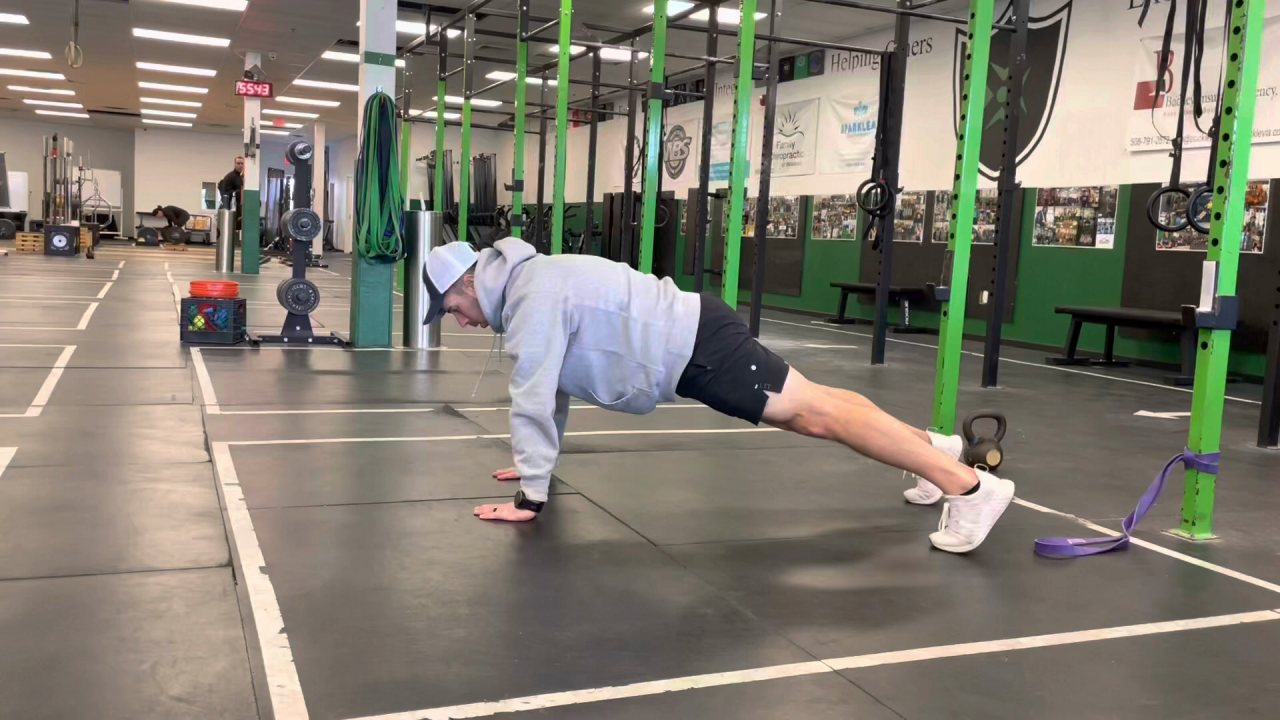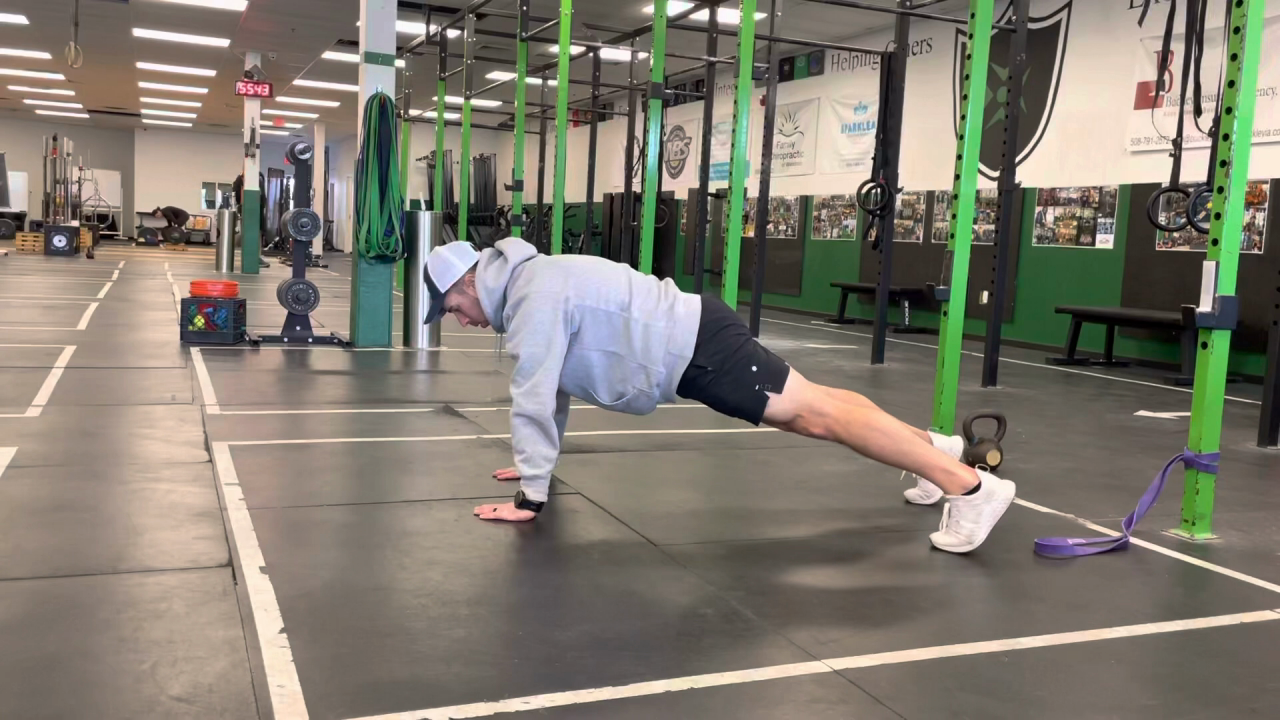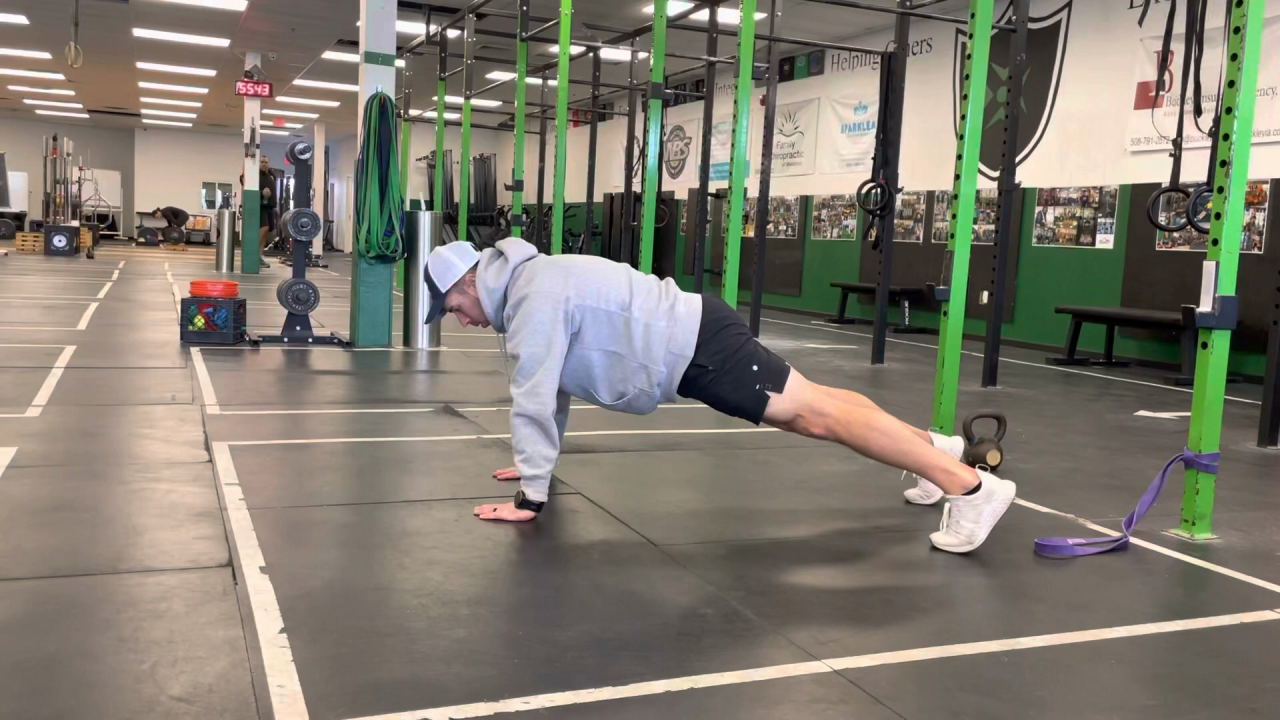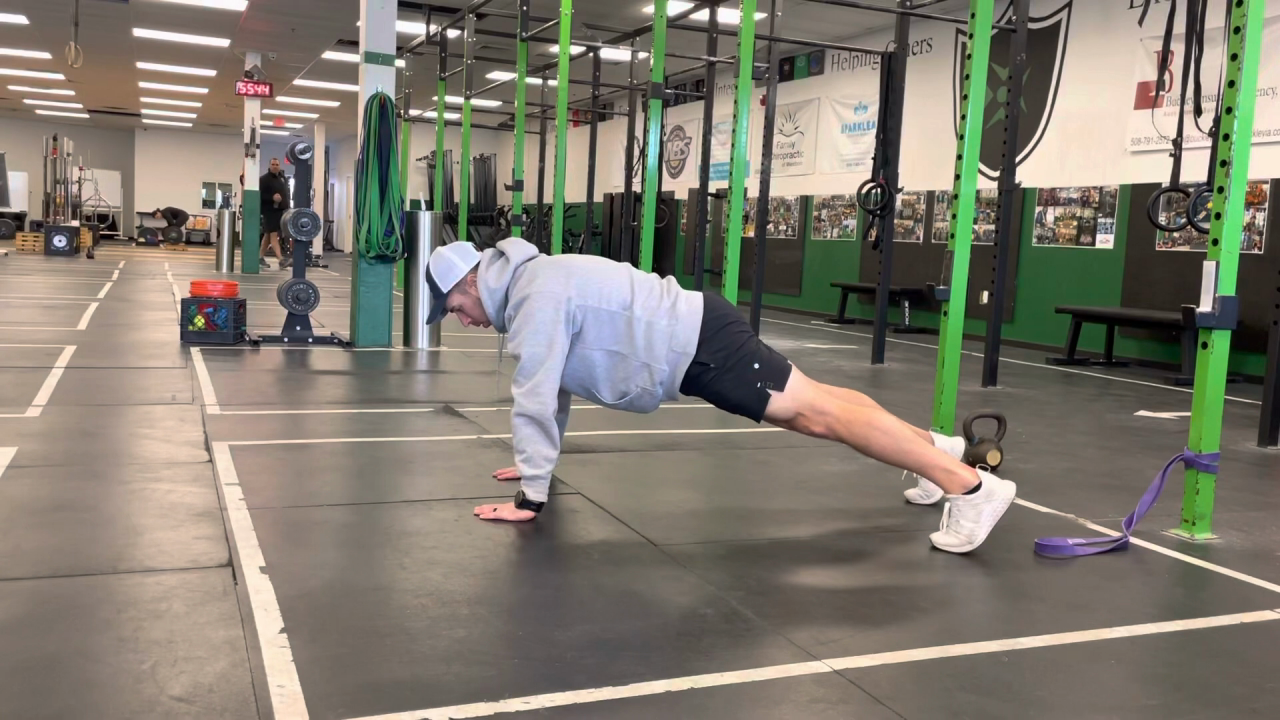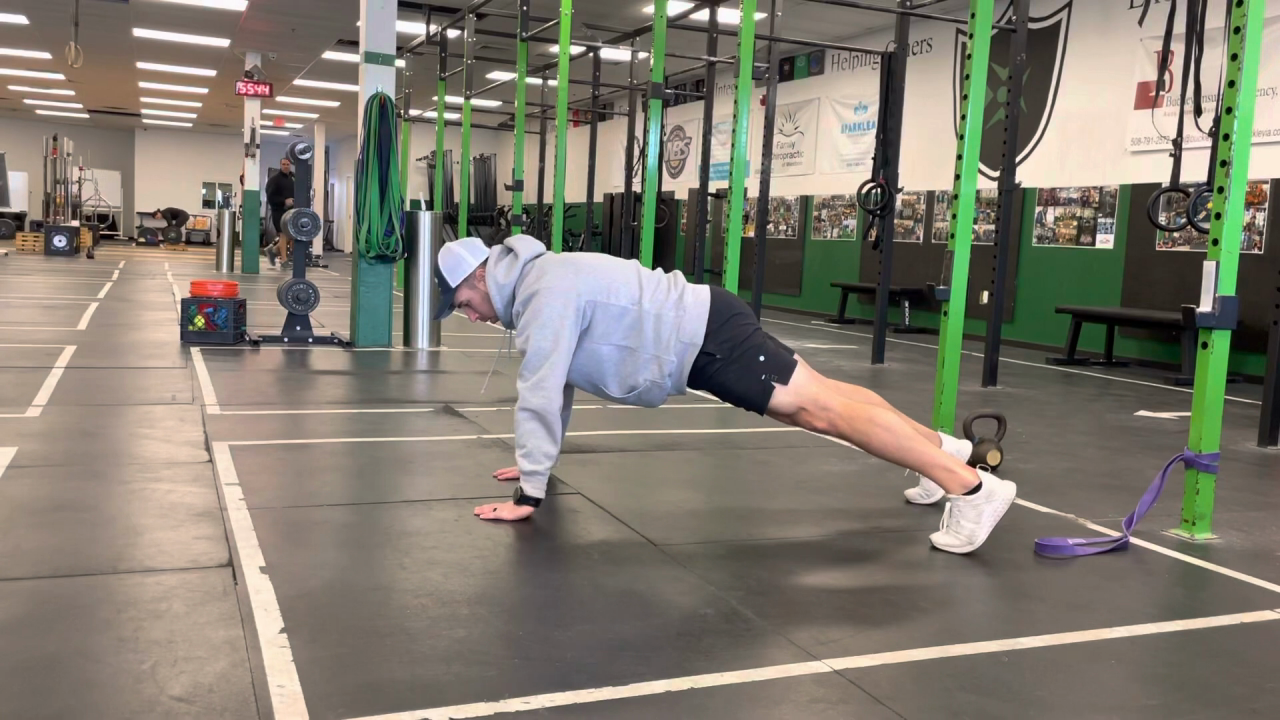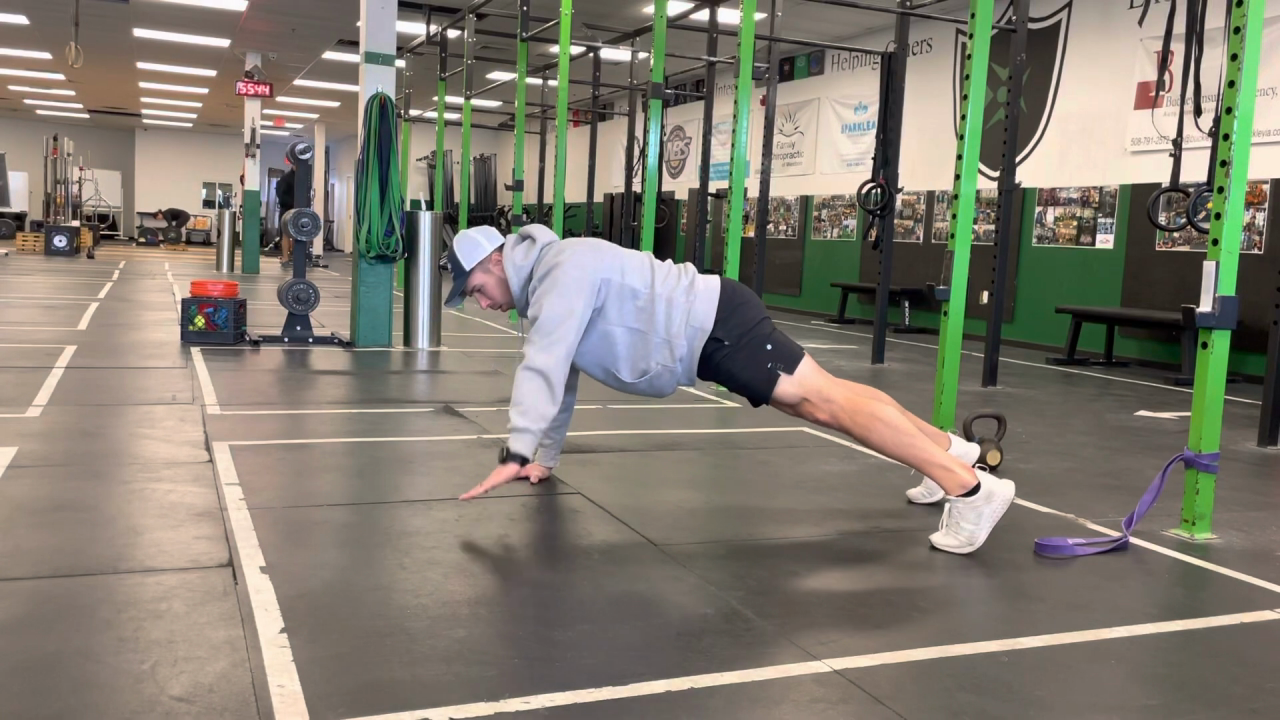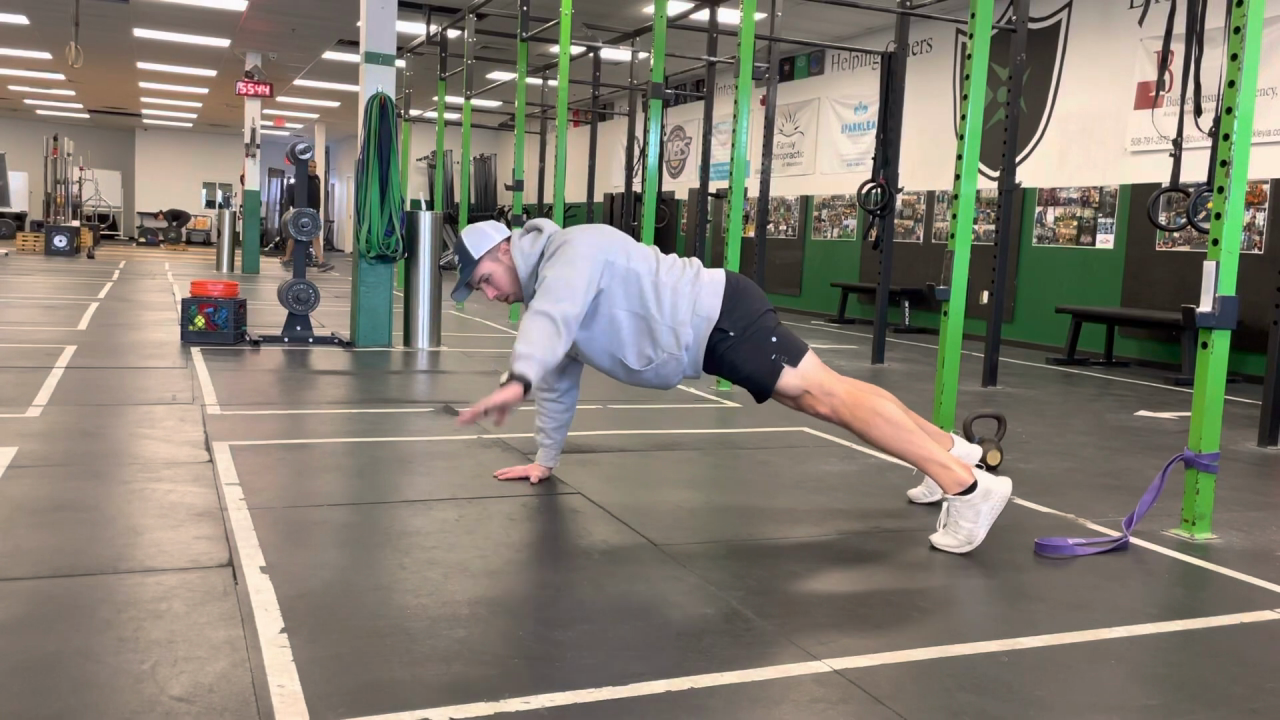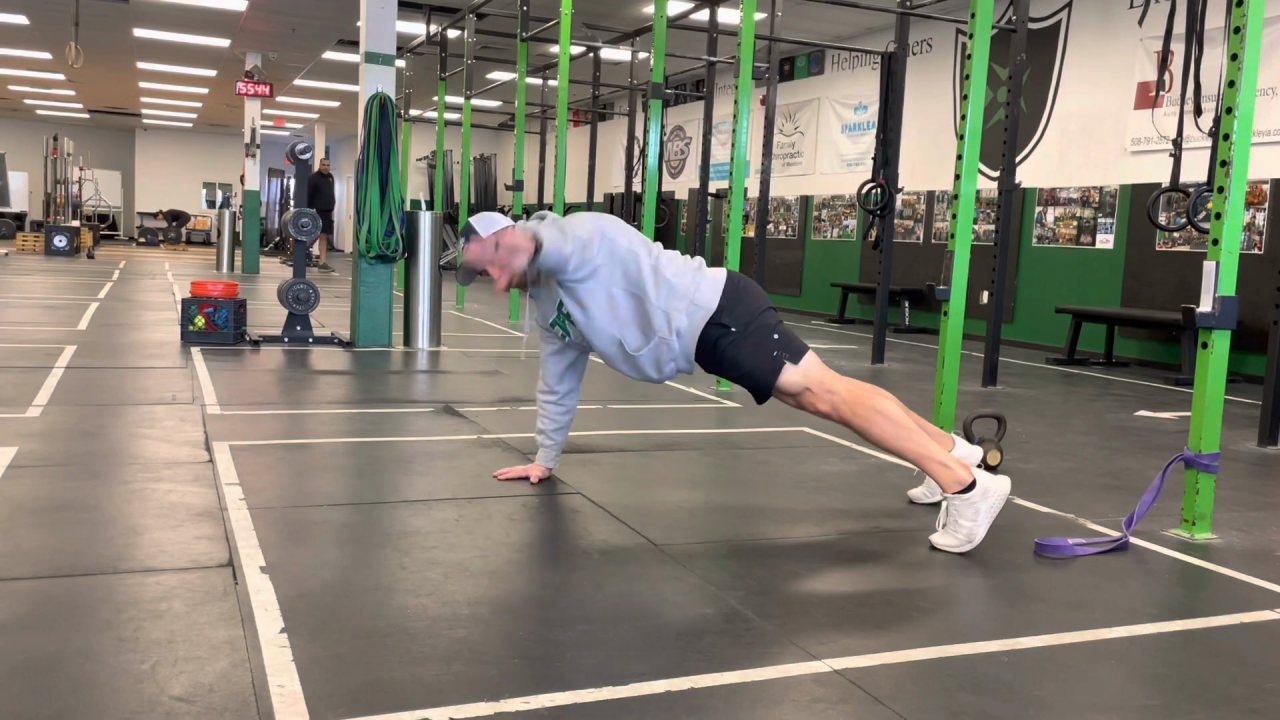
dt=0.2s
person 1, frame 1
left shoulder: (532, 295)
right shoulder: (528, 285)
left elbow: (533, 399)
right elbow: (553, 387)
left wrist: (530, 495)
right wrist: (538, 461)
left hip: (695, 346)
right hip: (690, 341)
left knee: (812, 411)
right knee: (807, 403)
left ankle: (970, 486)
right ankle: (932, 445)
person 1, frame 2
left shoulder: (532, 296)
right shoulder: (530, 286)
left elbow: (533, 399)
right elbow: (556, 384)
left wrist: (530, 495)
right wrist: (538, 461)
left hip: (695, 347)
right hip: (690, 343)
left knee: (813, 412)
right knee: (808, 402)
left ankle: (971, 487)
right ankle: (932, 445)
person 1, frame 3
left shoulder: (532, 297)
right shoulder: (528, 286)
left elbow: (534, 399)
right elbow: (555, 386)
left wrist: (530, 496)
right wrist: (536, 461)
left hip: (695, 346)
right hip: (691, 344)
left knee: (813, 414)
right knee: (810, 399)
left ankle: (970, 488)
right ankle: (933, 446)
person 1, frame 4
left shoulder: (535, 297)
right shoulder: (530, 284)
left elbow: (535, 400)
right elbow: (554, 386)
left wrist: (529, 495)
right wrist: (535, 462)
left hip: (698, 344)
right hip: (693, 339)
left knee: (816, 413)
right knee: (810, 399)
left ankle: (970, 487)
right ankle: (934, 446)
person 1, frame 5
left shoulder: (544, 291)
right shoulder: (535, 289)
left elbow: (539, 396)
right elbow: (553, 387)
left wrist: (527, 492)
right wrist: (540, 463)
left hip: (707, 334)
right hip: (699, 339)
left knee: (818, 406)
right knee: (818, 395)
left ankle: (970, 486)
right ankle: (941, 446)
person 1, frame 6
left shoulder: (564, 266)
right shoulder: (541, 297)
left elbow: (545, 365)
right elbow: (557, 377)
left wrist: (514, 450)
right wrist: (544, 457)
left hip: (716, 322)
right hip: (705, 336)
left knee: (822, 399)
right knee: (819, 396)
left ankle: (969, 485)
right ankle: (948, 446)
person 1, frame 7
left shoulder: (571, 248)
right shoulder: (542, 295)
left elbow: (554, 317)
right elbow: (558, 378)
left wrist: (516, 380)
right wrist: (545, 458)
left hip: (721, 315)
right hip: (706, 336)
left knee: (825, 393)
right knee: (820, 395)
left ankle: (968, 486)
right ankle: (950, 448)
person 1, frame 8
left shoulder: (575, 232)
right shoulder: (549, 302)
left elbow: (560, 243)
right elbow: (558, 378)
left wrist: (525, 245)
right wrist: (545, 458)
left hip: (715, 308)
right hip: (699, 335)
left knee: (825, 389)
right knee: (820, 389)
left ankle: (968, 484)
right ankle: (951, 453)
